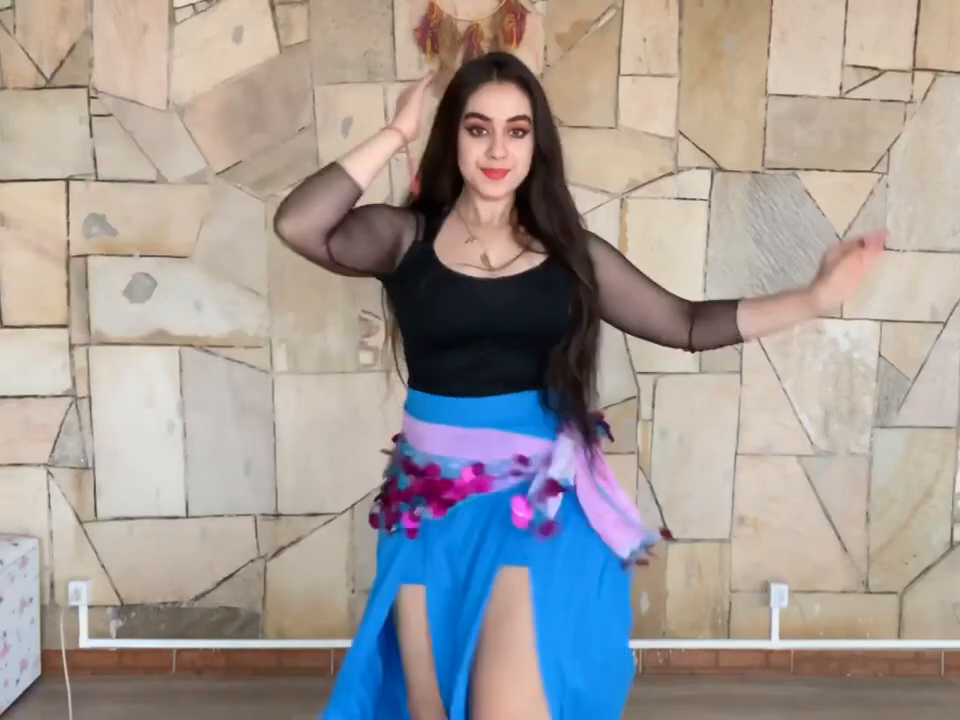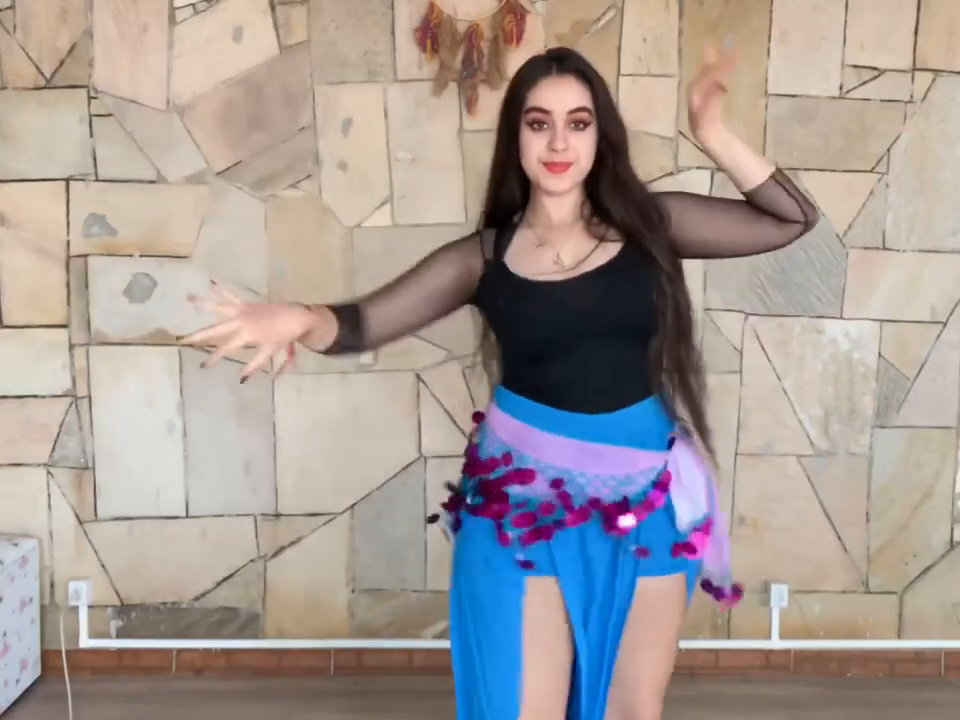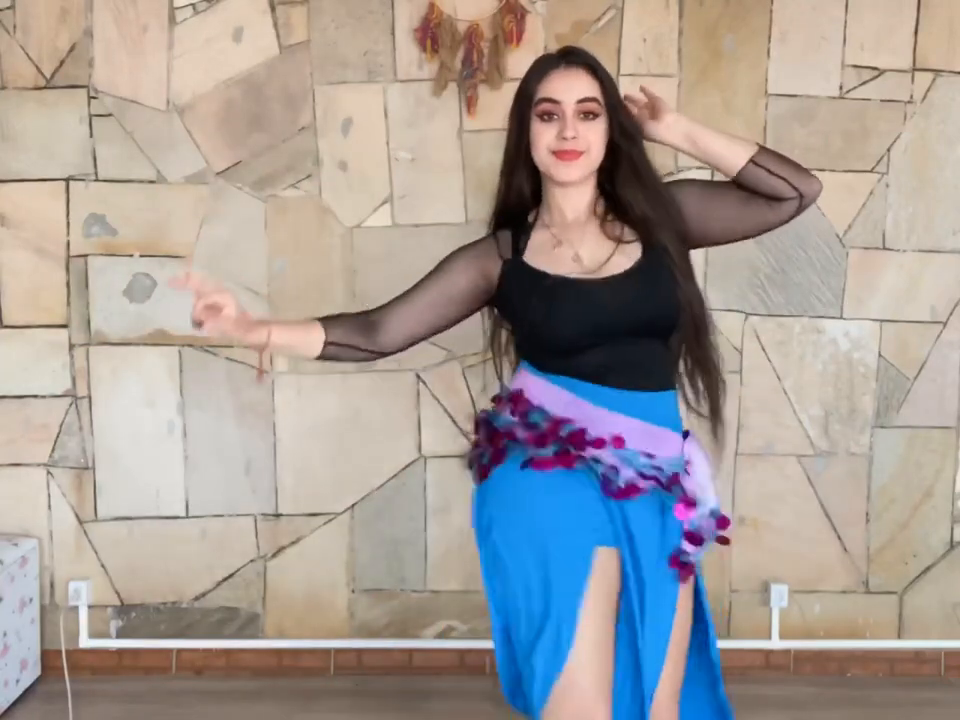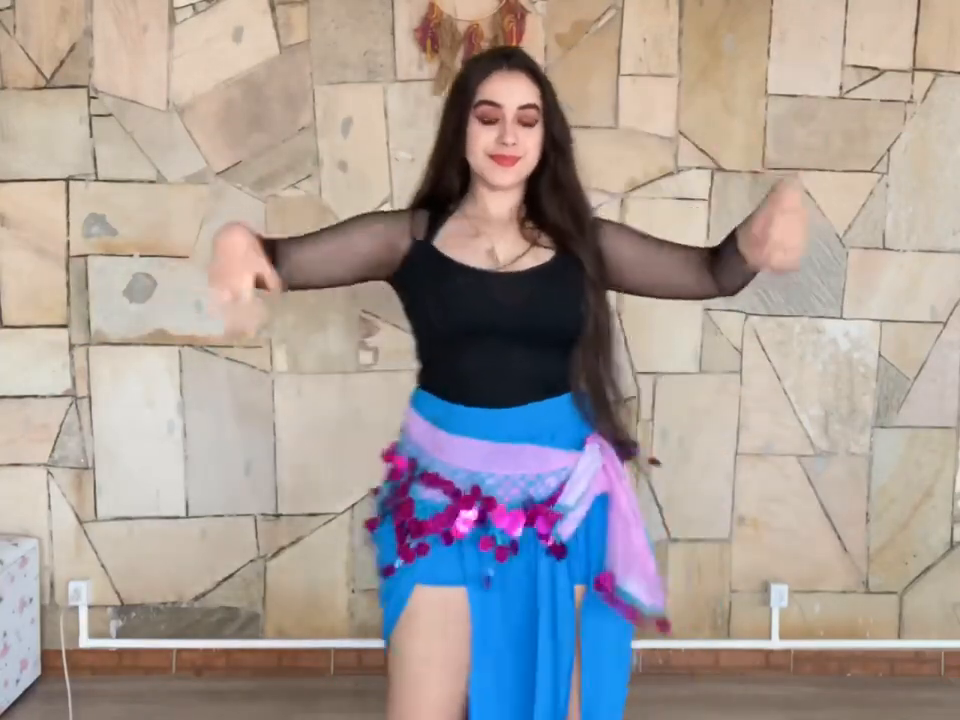
dt=0.5s
person 1, frame 1
left shoulder: (569, 250)
right shoulder: (407, 237)
left elbow: (691, 324)
right elbow: (299, 227)
left wrist: (810, 300)
right wrist: (396, 132)
left hip: (545, 498)
right hip: (433, 501)
person 1, frame 2
left shoulder: (648, 224)
right shoulder: (484, 255)
left elbow: (792, 218)
right elbow: (363, 323)
left wrist: (715, 137)
right wrist: (294, 320)
left hip: (644, 500)
right hip: (521, 502)
person 1, frame 3
left shoulder: (659, 214)
right shoulder: (498, 254)
left elbow: (795, 192)
right elbow: (373, 331)
left wrist: (674, 129)
right wrist: (260, 330)
left hip: (652, 493)
right hip: (548, 480)
person 1, frame 4
left shoulder: (581, 241)
right shoulder: (409, 238)
left elbow: (712, 273)
right elbow: (284, 261)
left wrist: (764, 223)
right wrist: (238, 243)
left hip: (567, 506)
right hip: (445, 505)
